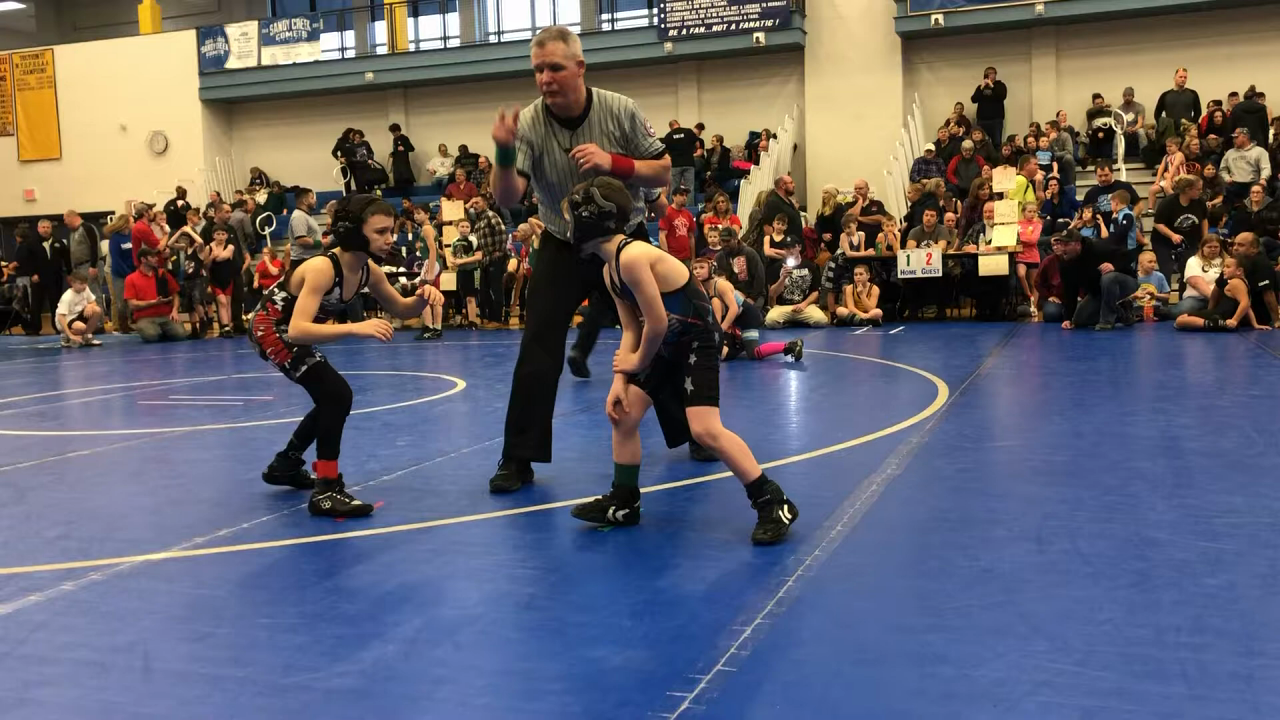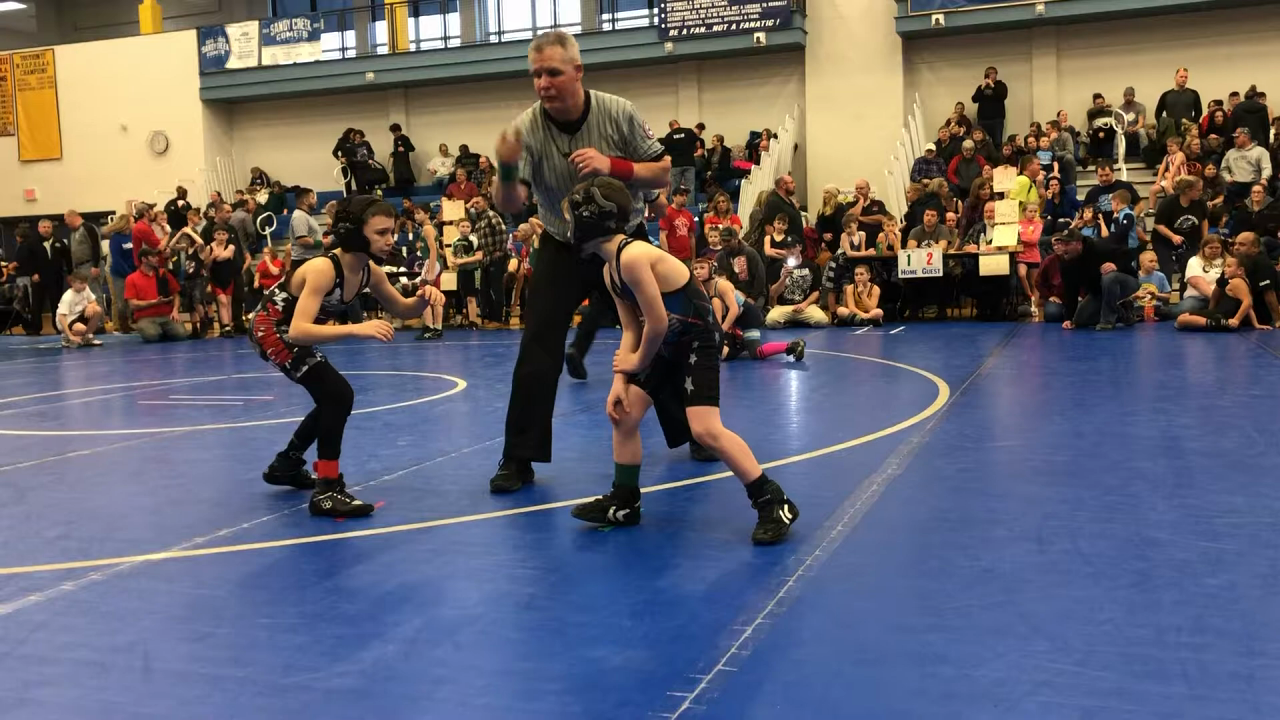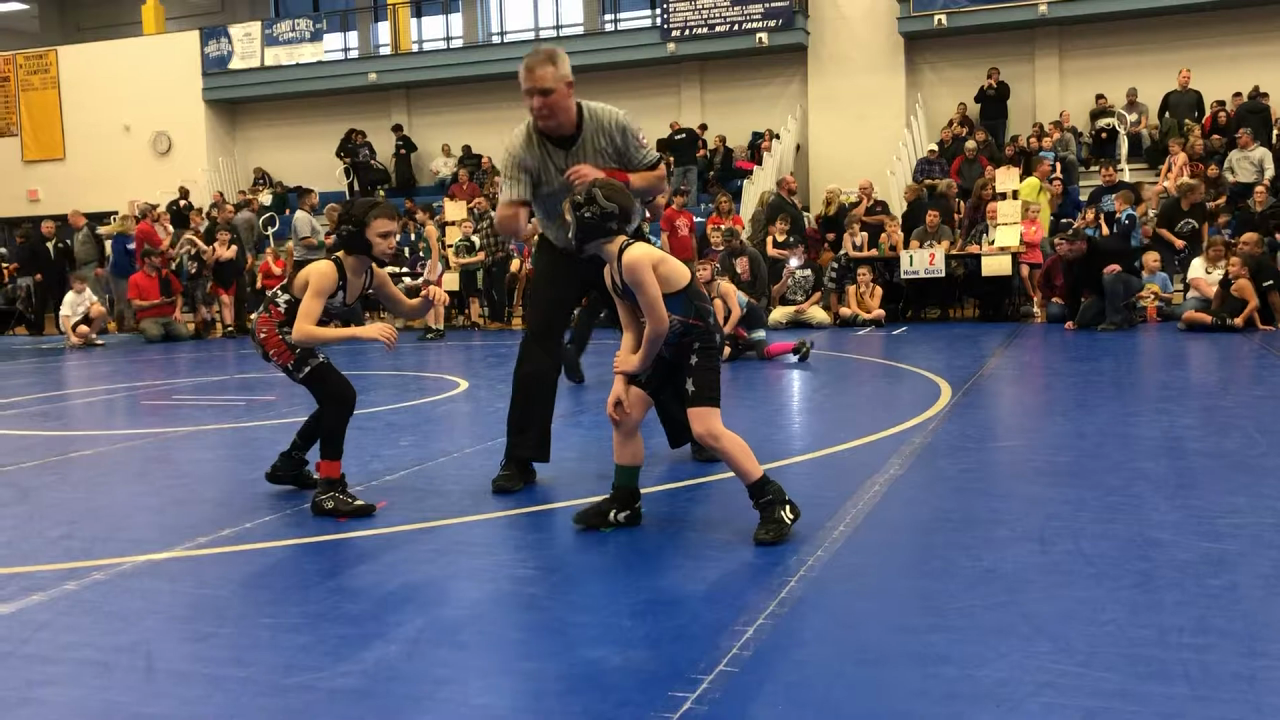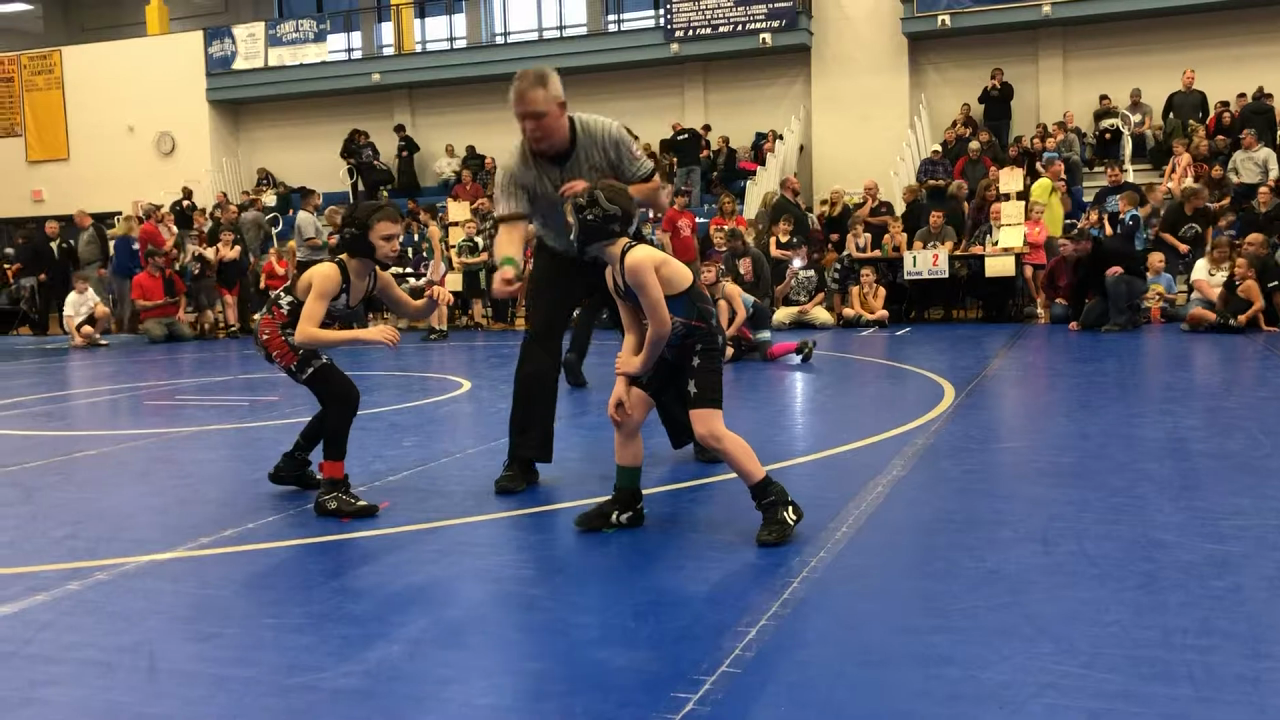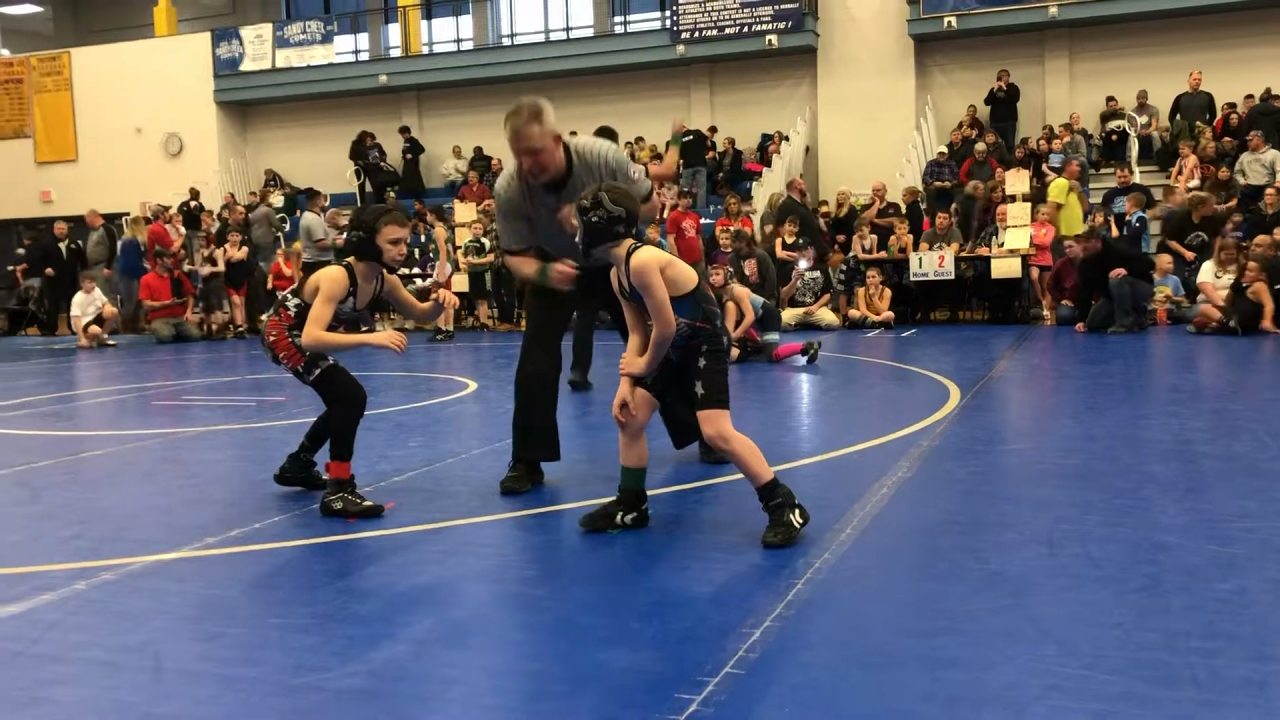
dt=0.1s
person 1, frame 1
left shoulder: (620, 110)
right shoulder: (527, 124)
left elbow: (663, 172)
right elbow: (507, 199)
left wrist: (614, 162)
right wrist: (505, 157)
right hip: (563, 248)
right knee: (539, 348)
right ankle: (517, 459)
person 1, frame 2
left shoulder: (618, 112)
right shoulder: (526, 128)
left elbow: (663, 173)
right elbow: (509, 206)
left wrist: (613, 166)
right wrist: (508, 169)
right hip: (562, 248)
right knee: (538, 348)
right ankle: (518, 460)
person 1, frame 3
left shoulder: (612, 121)
right shoulder: (521, 147)
left elbow: (658, 181)
right elbow: (510, 213)
left wrist: (608, 180)
right wrist: (510, 222)
right hip: (561, 254)
right knee: (538, 350)
left ankle: (693, 433)
right ankle: (519, 460)
person 1, frame 4
left shoulder: (607, 134)
right shoulder: (515, 165)
left elbow: (653, 190)
right elbow: (510, 225)
right wrist: (507, 265)
right hip: (559, 258)
right knee: (537, 350)
left ankle: (697, 433)
right ankle: (522, 461)
person 1, frame 5
left shoulder: (602, 157)
right shoulder: (509, 188)
left elbow: (649, 207)
right elbow: (516, 255)
right wrist: (545, 272)
right hip: (555, 266)
right knee: (537, 356)
right ankle: (526, 462)
person 2, frame 1
left shoulder: (632, 257)
right shoulder: (610, 269)
left elbow: (657, 323)
right elbow: (631, 329)
left wrist: (638, 363)
right wrist: (619, 381)
left hip: (697, 340)
right hip: (666, 345)
left knee: (705, 429)
right knee: (623, 413)
left ankle: (772, 503)
right ankle: (623, 502)
person 2, frame 2
left shoulder: (633, 257)
right shoulder: (610, 269)
left elbow: (657, 323)
right elbow: (631, 328)
left wrist: (638, 363)
right wrist: (620, 381)
left hip: (698, 340)
right hip: (666, 345)
left knee: (705, 429)
right knee: (623, 414)
left ankle: (772, 503)
right ankle: (624, 502)
person 2, frame 3
left shoulder: (634, 258)
right shoulder: (611, 269)
left elbow: (658, 325)
right elbow: (631, 330)
left wrist: (638, 364)
right wrist: (620, 382)
left hip: (698, 341)
right hip: (667, 346)
left knee: (707, 430)
right knee: (623, 414)
left ankle: (774, 503)
right ankle: (624, 503)
person 2, frame 4
left shoulder: (636, 260)
right shoulder: (612, 271)
left elbow: (660, 326)
right elbow: (633, 332)
left wrist: (641, 365)
right wrist: (621, 383)
left hip: (701, 343)
right hip: (669, 348)
left knee: (709, 431)
right knee: (625, 416)
left ankle: (777, 504)
right ankle: (627, 503)
person 2, frame 5
left shoulder: (641, 261)
right shoulder: (617, 273)
left elbow: (665, 327)
right elbow: (638, 333)
left wrist: (644, 365)
right wrist: (625, 383)
left hip: (705, 343)
right hip: (673, 349)
left knee: (716, 431)
right knee: (629, 414)
left ankle: (783, 506)
right ankle: (631, 505)
person 3, frame 1
left shoulder: (369, 270)
right shoulder: (322, 268)
left elbow: (401, 309)
right elbow: (298, 330)
left wrist: (422, 297)
right wrist: (356, 328)
left hip: (290, 332)
right hip: (271, 328)
left knee: (332, 399)
right knee: (337, 395)
left ankle: (286, 465)
right ankle: (326, 491)
person 3, frame 2
left shoulder: (370, 271)
right shoulder: (323, 269)
left elbow: (402, 310)
right elbow: (299, 331)
left wrist: (424, 298)
right wrist: (357, 329)
left hip: (292, 331)
right hip: (272, 328)
left knee: (333, 399)
right knee: (338, 395)
left ankle: (286, 465)
right ankle: (326, 491)
person 3, frame 3
left shoulder: (373, 274)
right shoulder: (326, 272)
left elbow: (407, 311)
right elbow: (301, 333)
left wrist: (428, 298)
right wrist: (361, 331)
left hip: (293, 332)
right hip: (274, 330)
left knee: (335, 400)
right knee: (341, 396)
left ankle: (288, 464)
right ankle: (329, 491)
person 3, frame 4
left shoulder: (377, 276)
right shoulder: (329, 274)
left elbow: (412, 312)
right elbow: (304, 335)
left wrist: (432, 299)
right wrist: (364, 334)
left hip: (297, 334)
right hip: (277, 331)
left knee: (339, 401)
right knee: (344, 396)
left ankle: (291, 465)
right ankle: (332, 491)
person 3, frame 5
left shoulder: (384, 280)
right shoulder: (338, 278)
left elbow: (420, 314)
right elbow: (311, 339)
left wrist: (438, 301)
right wrist: (371, 338)
left hip: (302, 334)
right hip: (284, 333)
left knee: (341, 401)
right knee: (351, 397)
left ankle: (297, 466)
right ankle: (338, 491)
